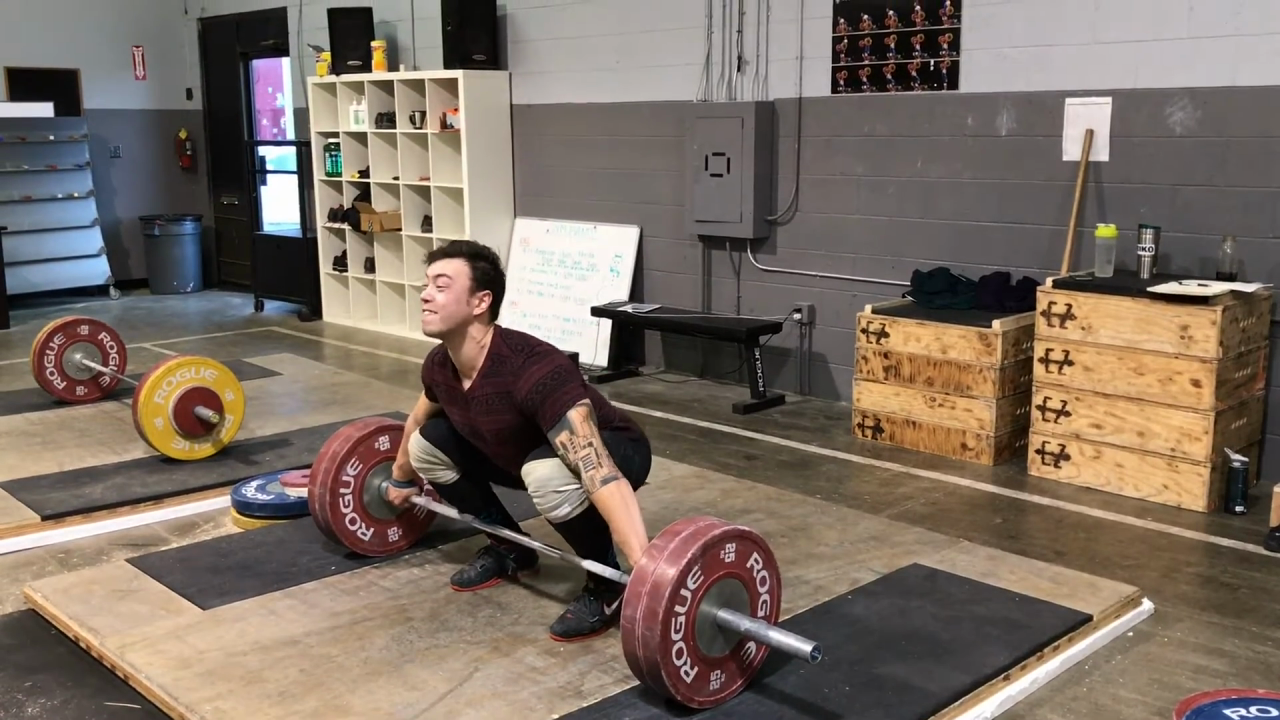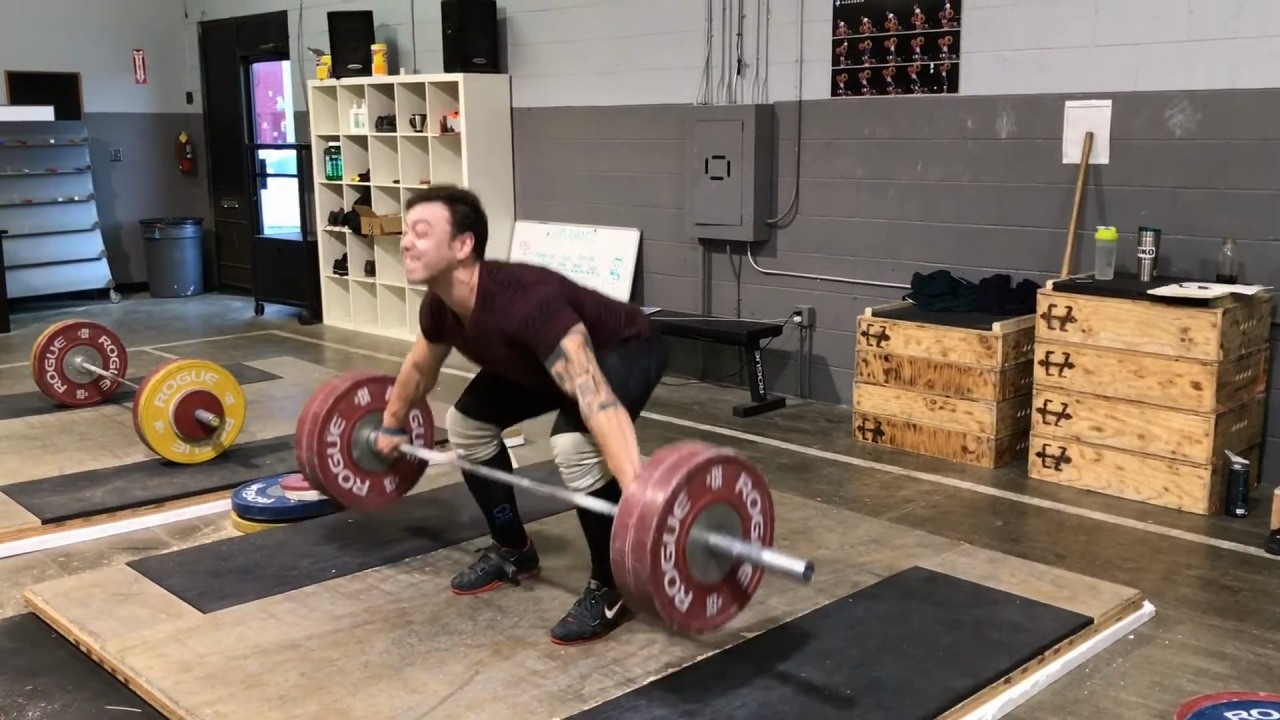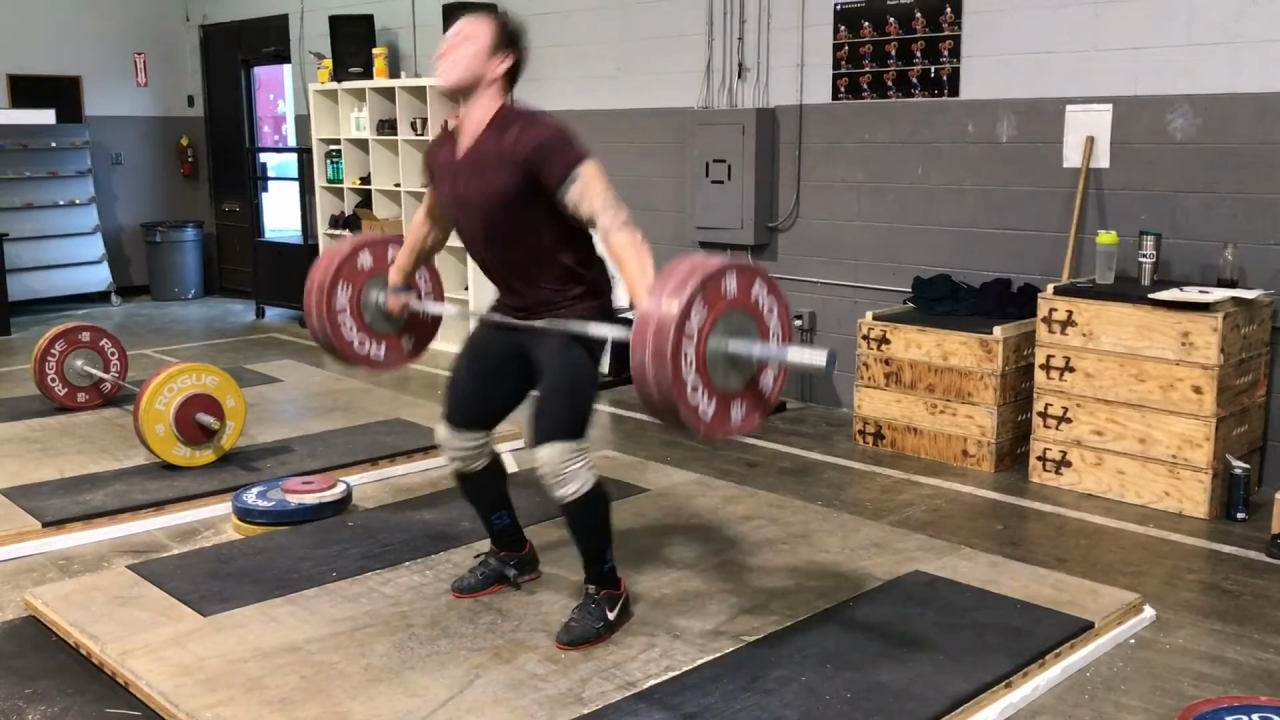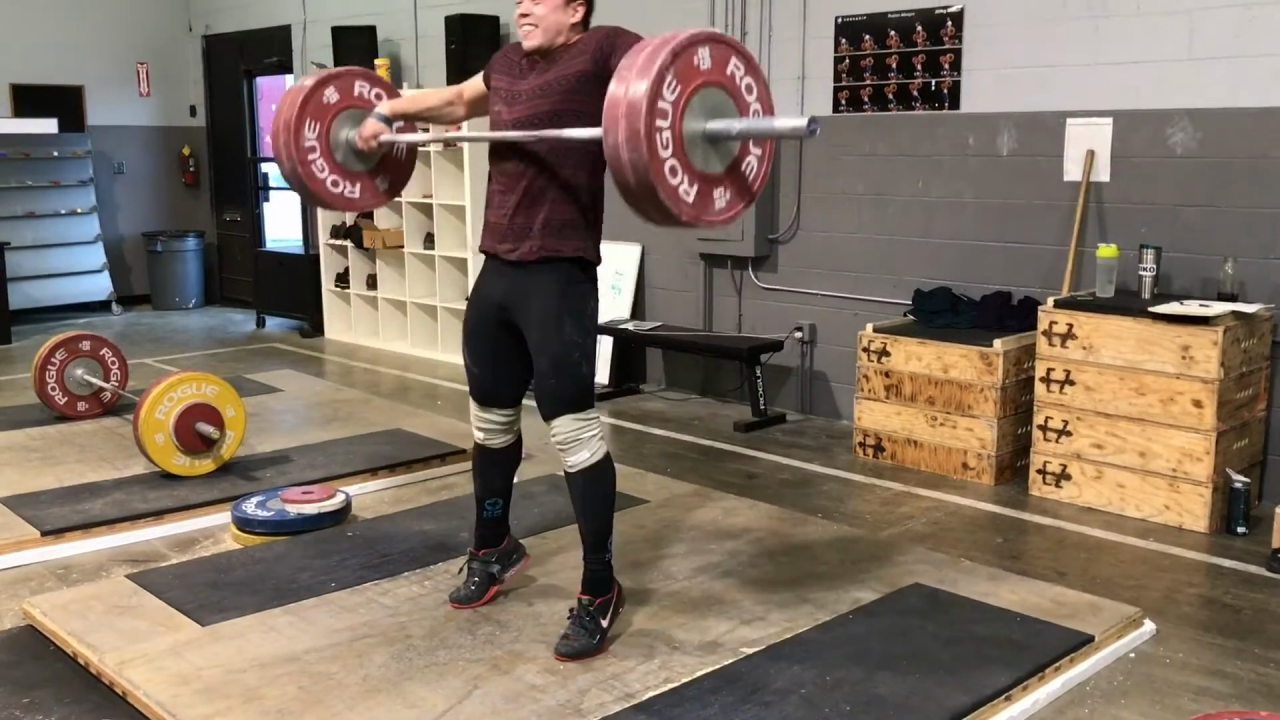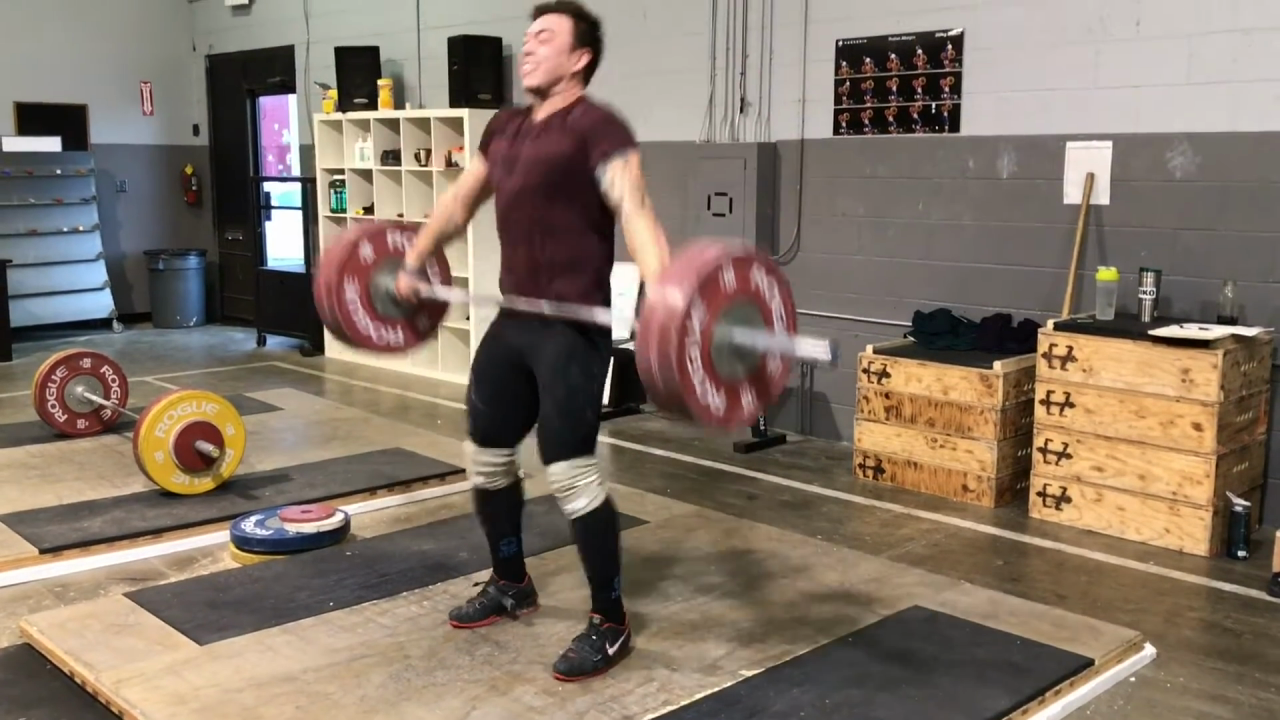
dt=0.4s
person 1, frame 1
left shoulder: (534, 371)
right shoulder: (439, 366)
left elbow: (599, 473)
right elbow: (418, 420)
right wrist: (401, 477)
left hip: (616, 451)
left knee: (548, 473)
right knee: (428, 444)
left ankle: (607, 585)
right ankle: (509, 547)
person 1, frame 2
left shoulder: (525, 302)
right shoulder: (439, 308)
left elbow: (597, 401)
right elbow: (419, 368)
right wrist: (392, 426)
left hip: (623, 348)
left knee: (574, 446)
right knee: (467, 425)
left ankle: (609, 589)
right ankle: (512, 550)
person 1, frame 3
left shoulder: (532, 139)
right shoulder: (443, 152)
left elbow: (611, 219)
right elbow: (429, 223)
left wrist: (653, 314)
right wrist: (397, 283)
left hip: (572, 314)
right hip: (513, 315)
left knee: (556, 456)
right knee: (459, 435)
left ankle: (606, 591)
right ankle: (511, 554)
person 1, frame 4
right shoulder: (510, 63)
right elbow: (456, 100)
right wrist: (385, 112)
left hip: (558, 274)
right hip: (497, 270)
left knee: (573, 429)
right knee: (490, 421)
left ankle: (599, 593)
right ankle: (493, 548)
person 1, frame 5
left shoulder: (594, 127)
right shoulder: (506, 126)
left elbow: (635, 209)
right elbow: (460, 199)
right wrist: (414, 261)
left hip: (570, 330)
right hip: (512, 323)
left knee: (569, 472)
right knee: (485, 458)
left ankle: (609, 621)
right ankle: (510, 584)
